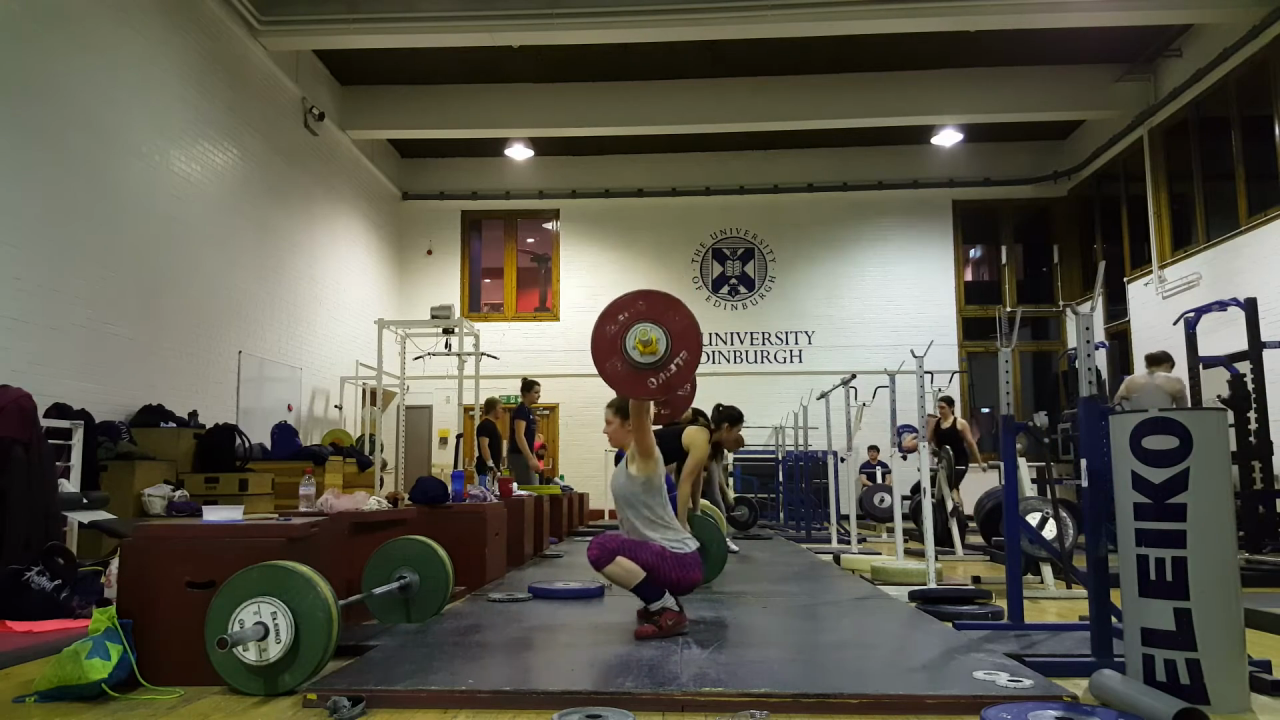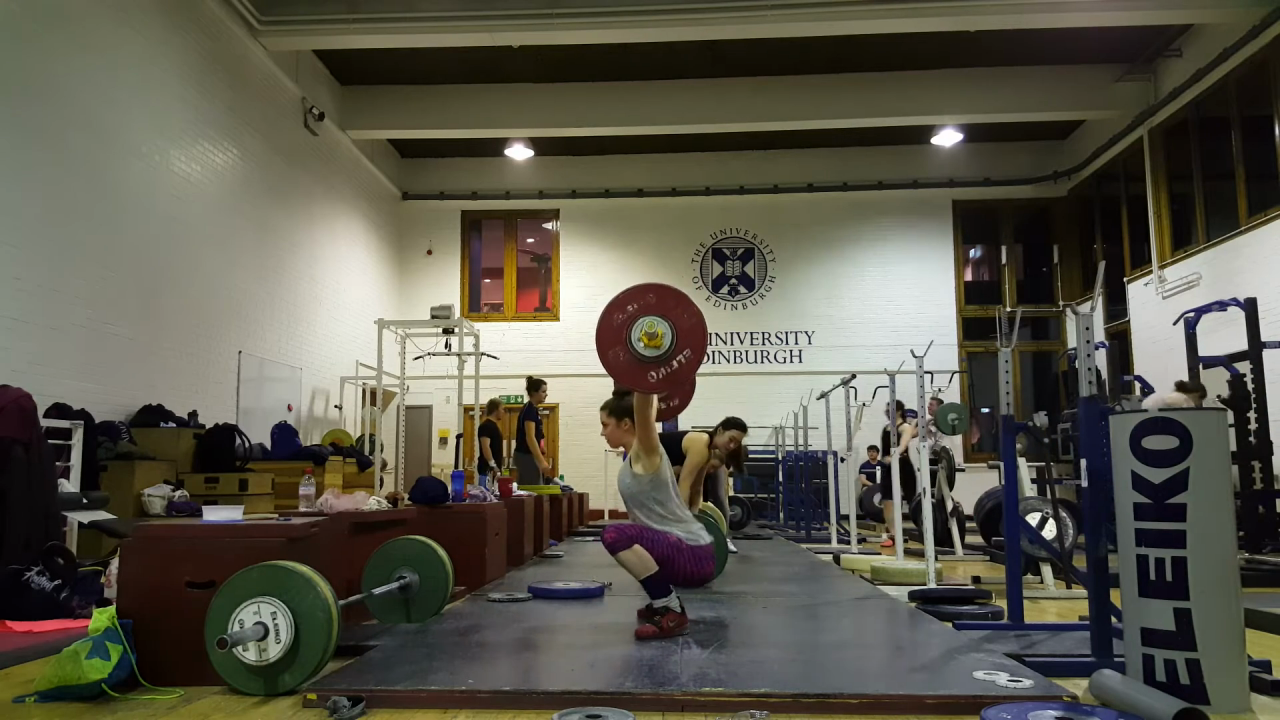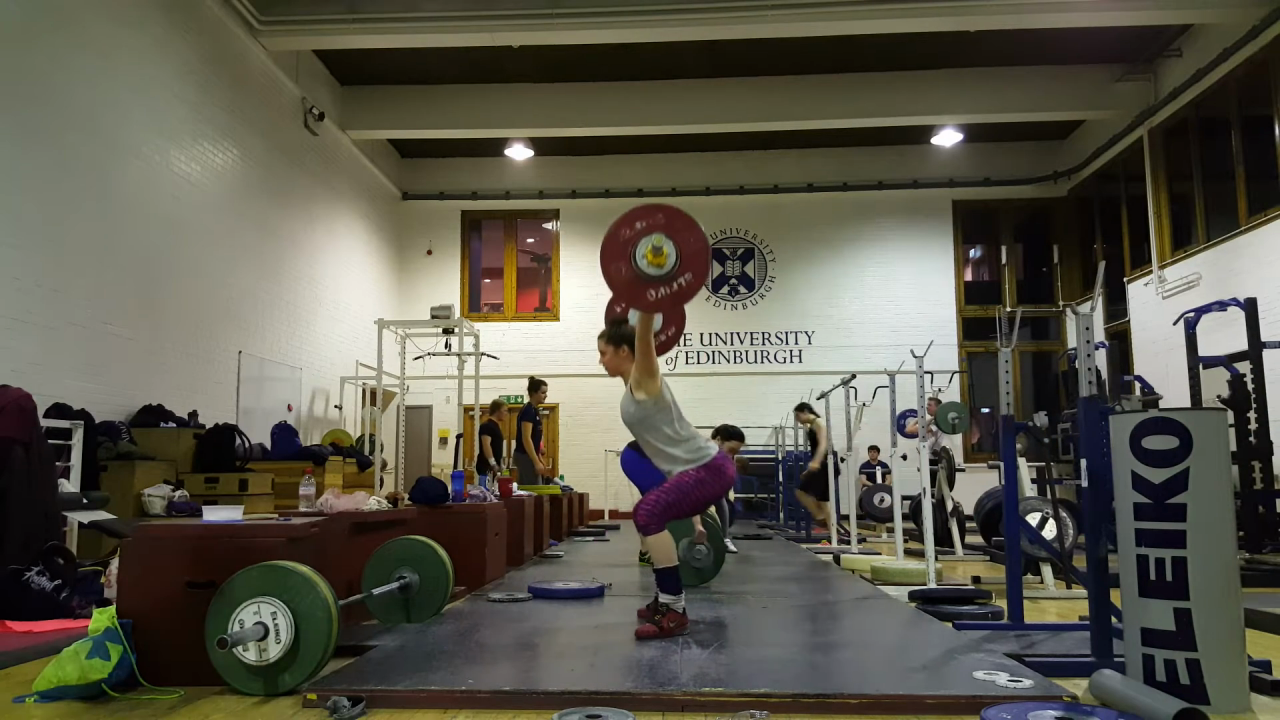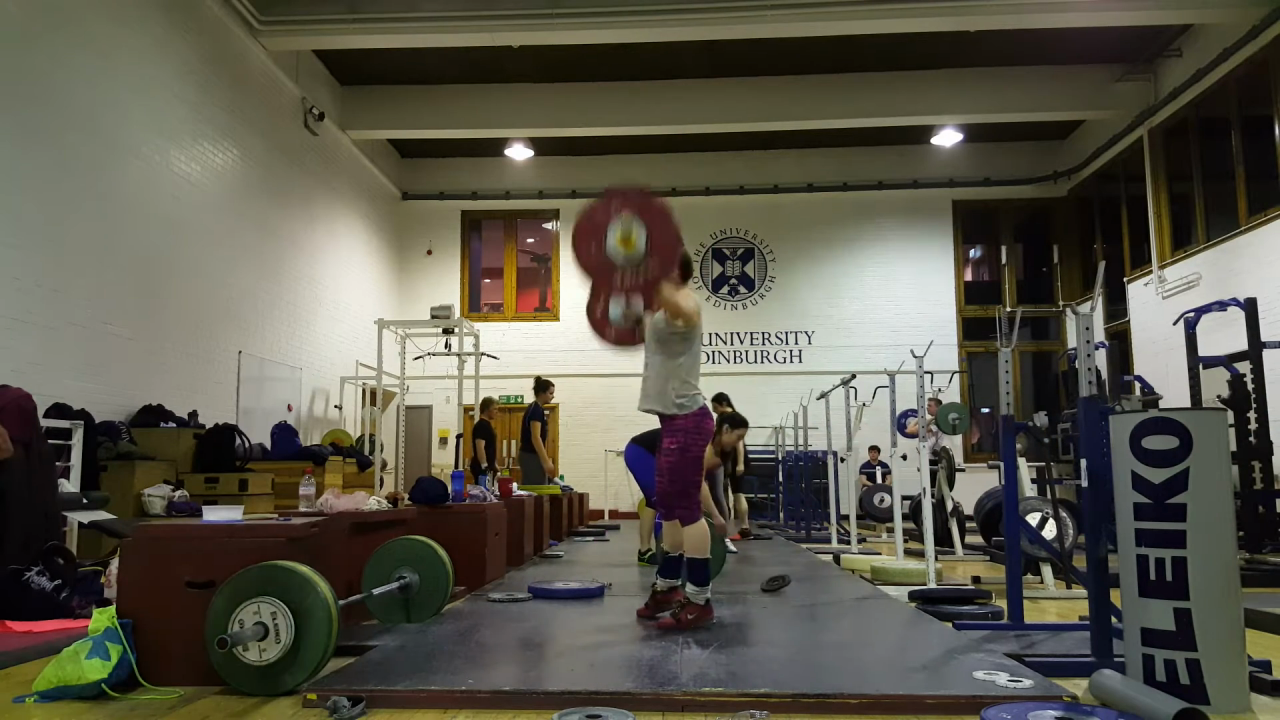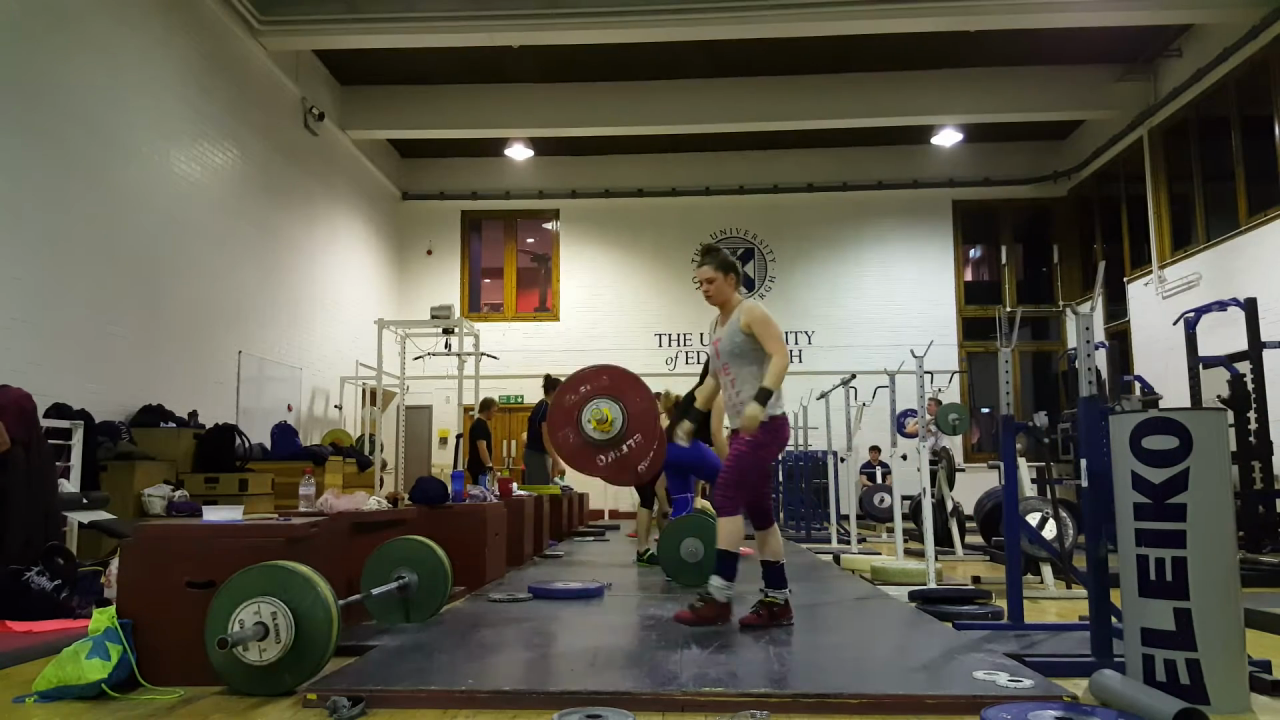
dt=0.7s
person 1, frame 1
left shoulder: (642, 455)
right shoulder: (634, 456)
left elbow: (640, 412)
right elbow: (644, 411)
left hip: (679, 562)
right hip: (673, 556)
left knee: (600, 550)
right knee: (608, 549)
left ankle: (668, 612)
right ankle: (662, 601)
person 1, frame 2
left shoulder: (645, 453)
right shoulder: (638, 455)
left elbow: (642, 410)
right elbow: (649, 411)
left hip: (693, 556)
right hip: (685, 551)
left knee: (616, 535)
right knee: (623, 538)
left ankle: (671, 612)
right ankle: (665, 601)
person 1, frame 3
left shoulder: (644, 377)
right shoulder: (634, 381)
left elbow: (644, 336)
right elbow: (642, 337)
left hip: (709, 467)
right hip: (699, 466)
left knee: (648, 514)
right knee: (649, 515)
left ankle: (674, 612)
right ankle: (667, 600)
person 1, frame 4
left shoulder: (685, 302)
right shoulder: (670, 308)
left elbow: (685, 309)
left hip: (686, 418)
right hip: (676, 419)
left knee: (686, 507)
right knee: (669, 505)
left ankle: (698, 602)
right ankle: (667, 588)
person 1, frame 5
left shoulder: (751, 312)
right shoulder: (718, 324)
left elbow: (780, 356)
right elbow: (715, 378)
left wrist: (760, 400)
right wrist: (690, 418)
left hip: (765, 424)
right hip: (741, 427)
left knee: (727, 502)
right knee: (758, 512)
left ankle: (718, 597)
right ankle: (777, 601)
